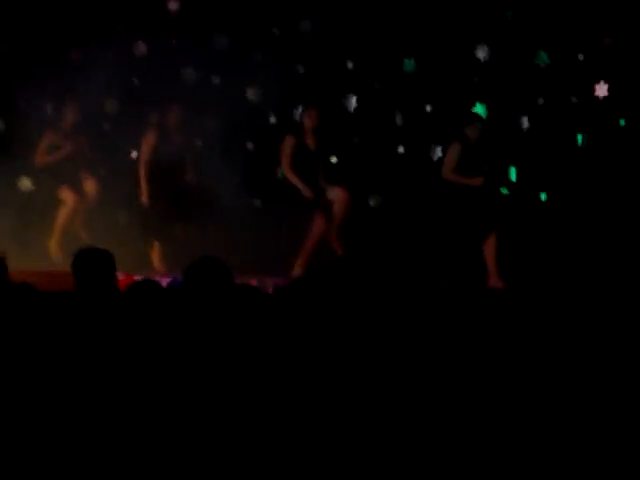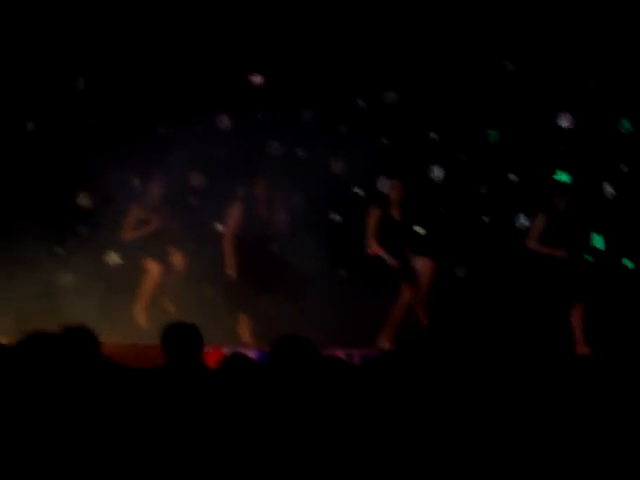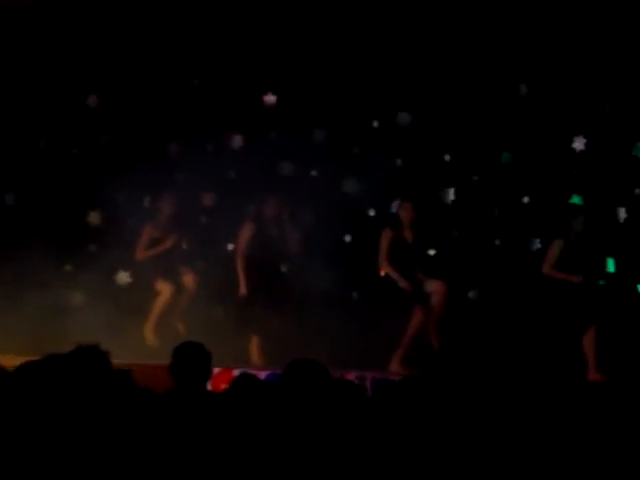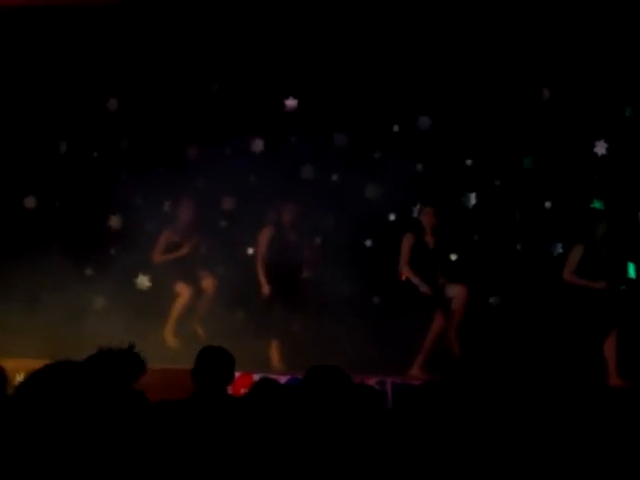
dt=0.5s
person 1, frame 1
left shoulder: (318, 142)
right shoulder: (293, 139)
right elbow: (285, 168)
left wrist: (323, 184)
right wrist: (303, 187)
left hip: (315, 188)
right hip: (295, 187)
left ankle: (300, 265)
person 1, frame 2
left shoulder: (403, 213)
right shoulder: (377, 211)
left elbow: (405, 241)
right elbow: (370, 239)
left wrist: (409, 255)
right wrist: (388, 258)
left hip: (401, 258)
right hip: (382, 259)
left knee: (414, 283)
person 1, frame 3
left shoulder: (415, 235)
right shoulder: (390, 232)
left elbow: (416, 262)
right elbow: (383, 261)
left wrist: (421, 276)
right wrist: (400, 280)
left hip: (413, 280)
right hip: (394, 281)
person 1, frame 4
left shoulder: (436, 240)
right shoulder: (411, 237)
right elbow: (403, 266)
left wrist: (442, 280)
right wrist: (420, 284)
left hip: (434, 285)
right hip: (414, 286)
left knee: (462, 291)
person 2, frame 1
left shoulder: (181, 137)
right shoulder: (154, 134)
left elbow: (185, 162)
right elbow: (143, 162)
left wrist: (189, 174)
right wrist: (144, 190)
left hip: (175, 187)
right hip: (156, 186)
right knee: (159, 218)
right ankle: (157, 253)
person 2, frame 2
left shoulder: (269, 208)
right shoulder: (240, 206)
left elbow: (278, 231)
right elbow: (229, 235)
left wrist: (278, 208)
right wrist: (230, 263)
left hip: (262, 259)
right hip: (244, 258)
right knee: (246, 291)
right ankle: (245, 327)
person 2, frame 3
left shoulder: (280, 228)
right shoulder: (251, 226)
left elbow: (293, 249)
right elbow: (240, 255)
left wrist: (287, 224)
right wrist: (242, 283)
left hip: (274, 279)
right hip: (255, 278)
right knee: (260, 311)
right ankle: (256, 349)
person 2, frame 4
left shoulder: (298, 235)
right shoulder: (270, 232)
left elbow: (303, 260)
right elbow: (260, 260)
right wrist: (264, 284)
left hip: (293, 283)
right hip: (275, 282)
right knee: (281, 314)
right ankle: (275, 353)
person 3, frame 1
left shoulder: (478, 149)
right shoulder: (458, 146)
right elbow: (446, 173)
right wrist: (471, 181)
left hip: (477, 197)
right hip: (461, 198)
left knee: (490, 232)
left ankle: (493, 276)
person 3, frame 2
left shoulder: (567, 220)
right shoulder: (544, 217)
left elbow: (570, 244)
right elbow: (531, 243)
right wrist: (555, 252)
left hip: (564, 268)
right hip: (548, 268)
left knee: (576, 302)
left ankle: (580, 344)
person 3, frame 3
left shoulder: (583, 244)
right shoulder: (561, 242)
left elbow: (585, 270)
right elbow: (546, 269)
right wrist: (571, 278)
left hip: (579, 294)
right hip: (563, 294)
left knee: (589, 326)
left ankle: (592, 370)
person 3, frame 4
left shoulder: (605, 250)
right shoulder: (581, 248)
left elbow: (608, 275)
right elbow: (567, 275)
right wrist: (592, 284)
left hip: (601, 300)
right hip: (584, 300)
left knee: (610, 332)
left ankle: (613, 376)
person 4, frame 1
left shoulder: (77, 137)
right shoulder: (51, 135)
left elbow: (84, 158)
right elbow: (38, 161)
left wrist: (83, 170)
right wrist: (63, 152)
left hip: (73, 172)
right hip: (54, 174)
left knee: (92, 188)
right knee: (72, 198)
left ankle: (78, 221)
right ankle: (54, 239)
person 4, frame 2
left shoulder: (163, 209)
right shoulder: (138, 209)
left elbow: (170, 231)
right elbow: (125, 236)
right wrist: (149, 228)
left hip: (159, 244)
right hip: (140, 247)
left knee: (179, 261)
right knee: (157, 270)
left ankle: (167, 296)
right ankle: (140, 307)
person 4, frame 3
left shoulder: (173, 226)
right shoulder: (150, 228)
left elbow: (177, 249)
right elbow: (139, 256)
right wrist: (164, 246)
left hip: (169, 263)
right hip: (151, 267)
left knee: (191, 281)
right knee: (168, 289)
left ankle: (176, 316)
right ankle: (149, 327)
person 4, frame 4
left shoulder: (193, 232)
right shoulder: (169, 233)
left elbow: (196, 253)
right elbow: (156, 258)
right wrist: (180, 252)
left hip: (189, 267)
right hip: (171, 269)
left knee: (211, 284)
right knee: (187, 292)
left ankle: (197, 321)
right ankle: (169, 329)
